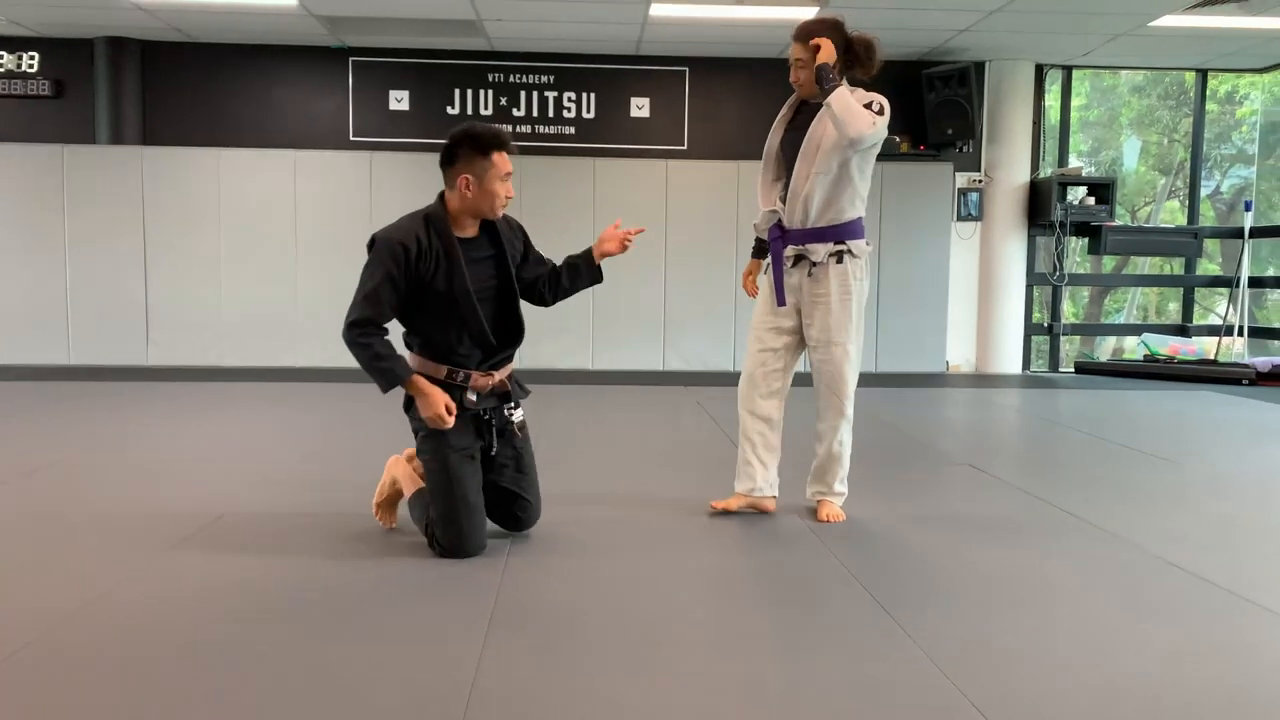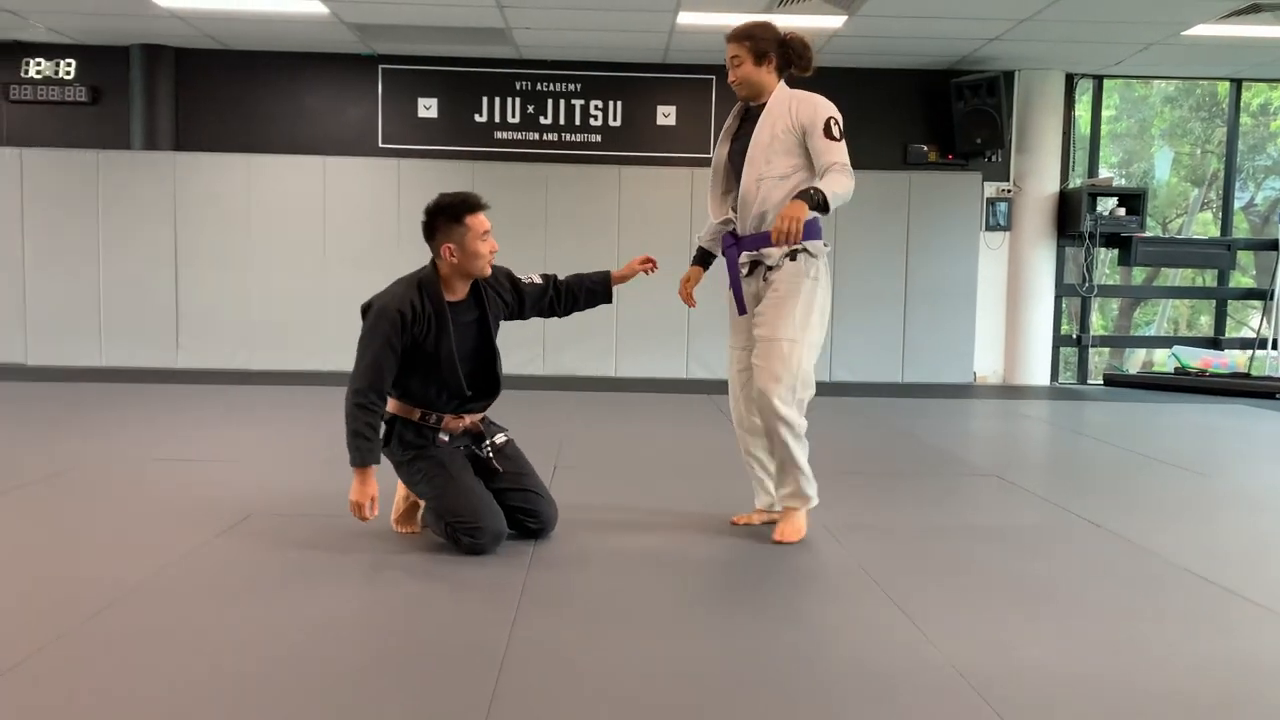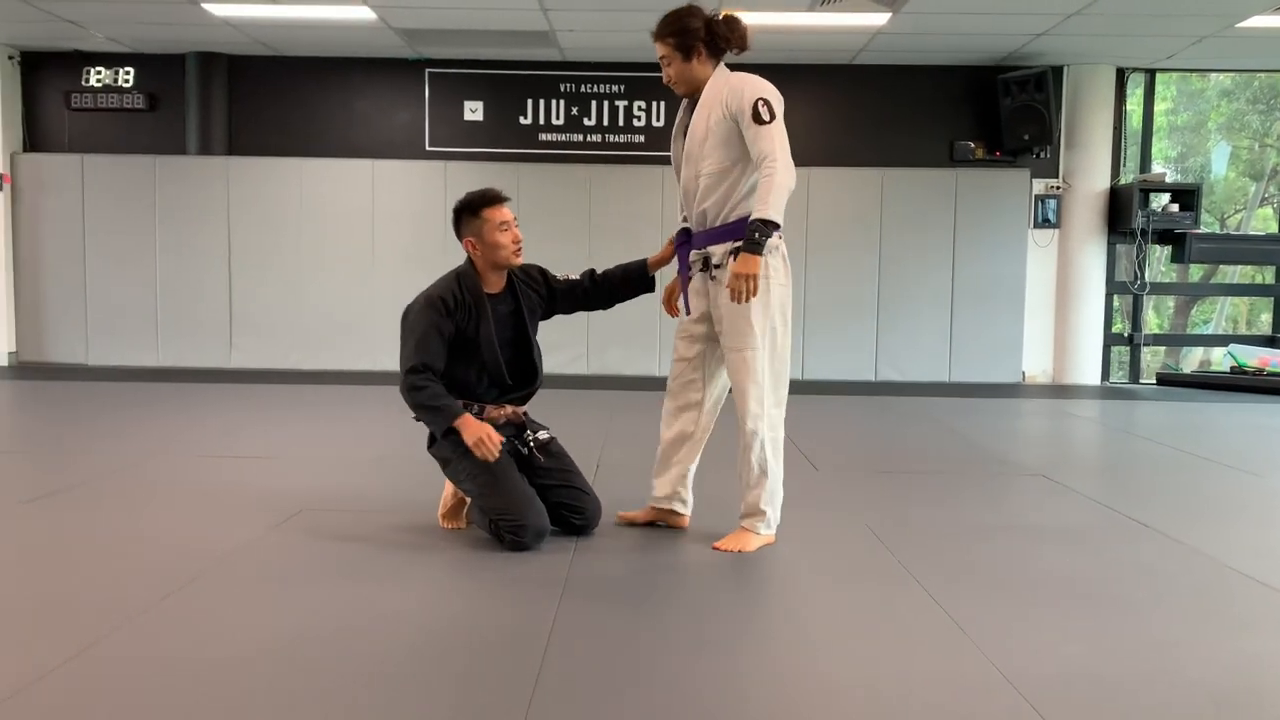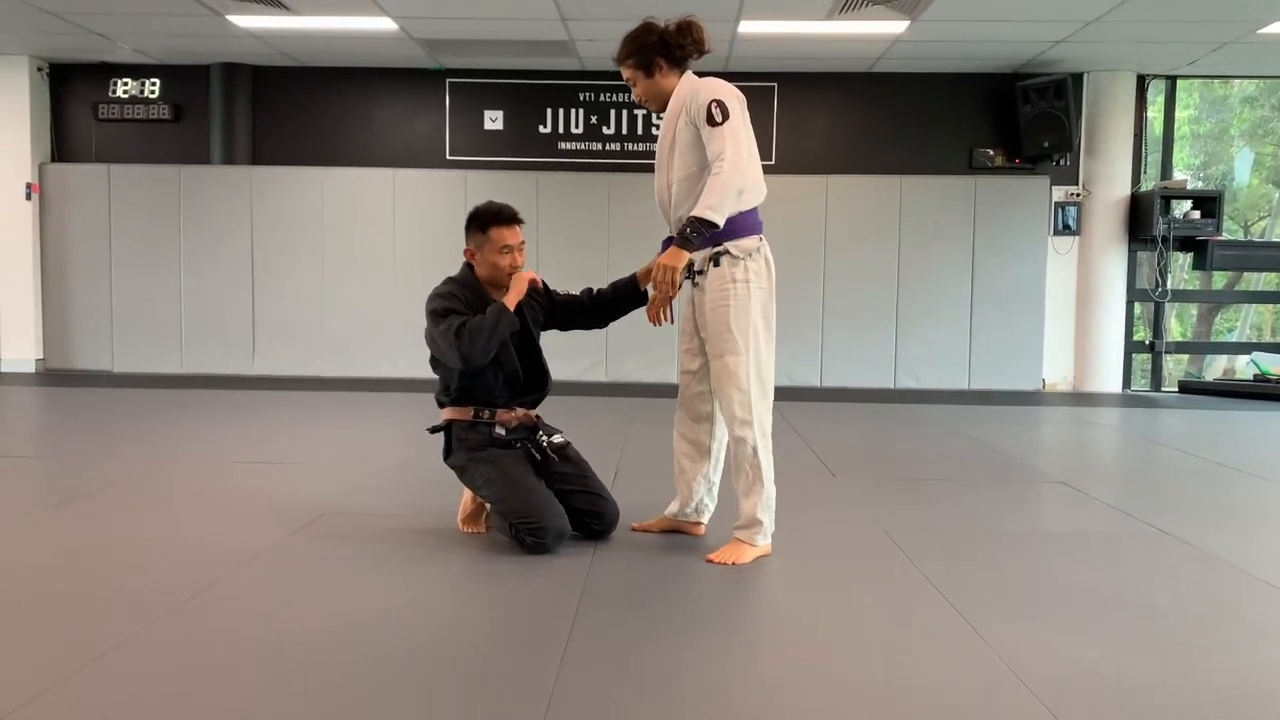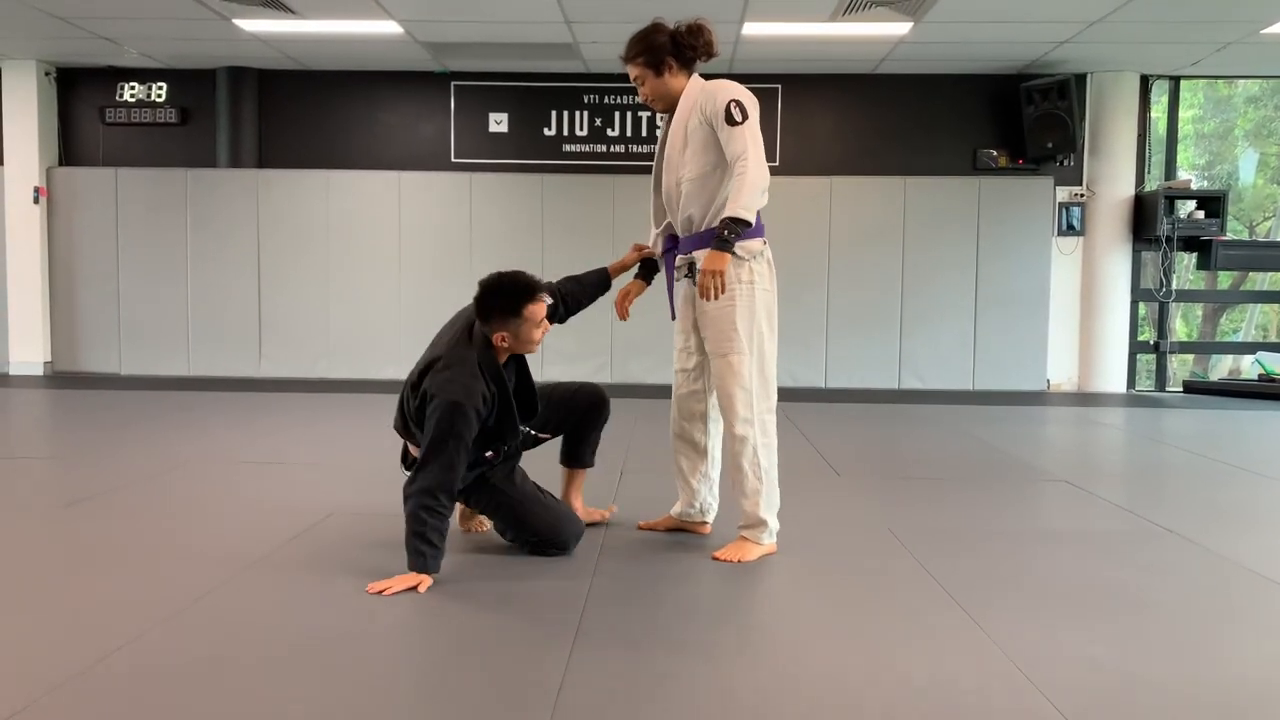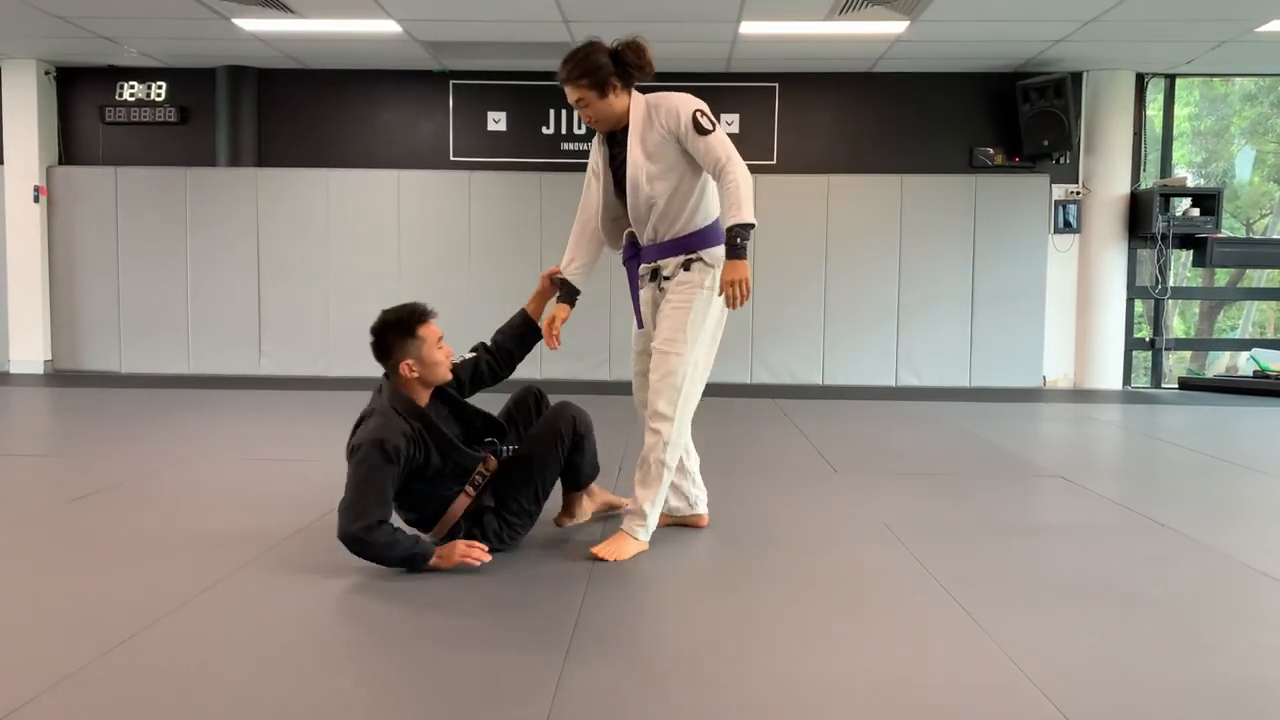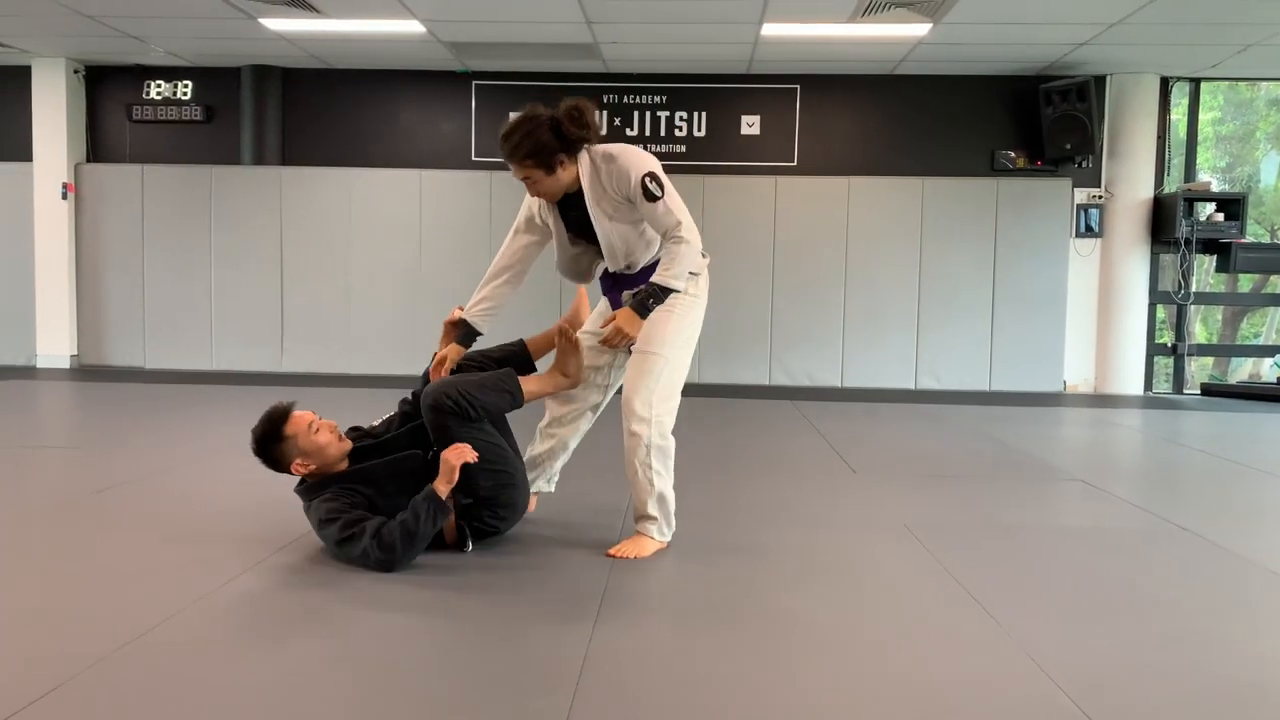
dt=0.7s
person 1, frame 1
left shoulder: (868, 106)
right shoulder: (794, 110)
left elbow: (858, 134)
left wrist: (827, 77)
right wrist: (758, 252)
left hip: (835, 258)
right hip: (787, 258)
left knee: (834, 380)
right knee: (761, 374)
left ankle: (829, 492)
right ankle: (757, 488)
person 1, frame 2
left shoulder: (810, 108)
right shoulder: (738, 121)
left elbow: (842, 179)
left wrist: (804, 200)
right wrist: (699, 262)
left hip: (794, 261)
right hip: (747, 264)
left knee: (777, 383)
right knee: (746, 390)
left ankle: (798, 496)
right ankle: (773, 500)
person 1, frame 3
left shoulder: (748, 92)
right shoulder: (694, 110)
left elbow: (778, 172)
left wrist: (754, 248)
right wrist: (681, 272)
left hip: (747, 259)
right hip: (706, 262)
left knee: (755, 392)
right knee: (687, 387)
left ankle: (760, 520)
right ankle: (670, 501)
person 1, frame 4
left shoulder: (710, 95)
right shoulder: (679, 114)
left elbow: (732, 173)
left wrist: (681, 243)
right wrist: (669, 278)
left hip: (734, 260)
right hip: (704, 265)
left knee: (740, 398)
right knee: (695, 396)
left ankle: (756, 531)
right ankle: (690, 509)
person 1, frame 5
left shoulder: (722, 96)
right shoulder: (676, 122)
left elbow: (751, 170)
left wrist: (723, 245)
right wrist: (644, 272)
left hip: (734, 264)
right hip: (691, 267)
left knee: (741, 398)
right knee: (689, 396)
left ankle: (761, 529)
right ankle: (695, 508)
person 1, frame 6
left shoulder: (676, 110)
right shoulder: (603, 146)
left elbow: (733, 174)
right elbow: (589, 225)
left wrist: (737, 251)
right wrist: (564, 297)
left hip: (696, 266)
right hip: (652, 272)
left knee: (666, 399)
right knee: (652, 396)
left ankle: (638, 525)
right ankle: (688, 503)
person 1, frame 7
left shoulder: (626, 165)
right shoulder: (542, 204)
left elbow: (685, 238)
right elbow: (505, 270)
left wrist: (640, 308)
right wrist: (460, 340)
left hip: (675, 281)
right hip: (623, 289)
left knee: (642, 402)
right knee: (575, 386)
left ankle: (655, 526)
right ankle: (527, 486)
person 2, frame 1
left shoulder: (506, 232)
right shoulder: (405, 243)
left elbow: (543, 286)
right elbow: (361, 329)
left wrist: (597, 254)
right wrist: (416, 389)
left hip: (500, 397)
right hip: (444, 401)
left knee: (521, 516)
right knee: (462, 543)
left ankle: (433, 473)
right ankle: (408, 481)
person 2, frame 2
left shoulder: (494, 285)
right shoulder: (397, 307)
left elbow: (554, 296)
right elbow: (365, 392)
left wrist: (620, 276)
right wrist: (363, 473)
left hip: (476, 430)
right hip: (420, 438)
left knee: (540, 519)
right knee: (483, 534)
left ankle: (446, 494)
right ankle: (423, 501)
person 2, frame 3
left shoulder: (529, 282)
right shoulder: (442, 300)
left elbow: (593, 290)
right elbow: (416, 380)
left wrist: (659, 261)
right wrist: (464, 422)
left hip: (517, 425)
right hip: (466, 432)
left knee: (584, 516)
right knee: (527, 530)
left ankle: (493, 490)
right ankle: (468, 496)
person 2, frame 4
left shoulder: (529, 292)
right shoulder: (447, 299)
left elbow: (592, 309)
right elbow: (467, 351)
left wrist: (649, 273)
right wrist: (510, 301)
left hip: (530, 431)
right hip: (479, 439)
left knee: (602, 520)
right knee: (547, 532)
left ankle: (505, 493)
right ankle: (486, 501)
person 2, frame 5
left shoulder: (489, 320)
right shoulder: (460, 392)
left elbow: (560, 296)
right elbow: (431, 485)
left wrist: (620, 267)
right wrist: (421, 567)
left hip: (501, 425)
right hip: (465, 465)
left knee: (591, 401)
right knee: (560, 536)
left ankle: (570, 501)
person 2, frame 6
left shoulder: (433, 382)
right shoulder: (385, 440)
left elbow: (496, 359)
right elbow: (358, 531)
left wrist: (541, 299)
right wrist: (435, 554)
left hip: (487, 481)
right hip: (483, 524)
left knee: (531, 398)
right knee: (568, 418)
left ankle: (583, 493)
right ankle: (577, 505)
person 2, frame 7
left shoulder: (355, 447)
right shoulder: (330, 509)
left elbow: (413, 412)
right elbow: (388, 552)
left wrist: (449, 344)
right wrist: (442, 487)
right hip: (491, 506)
left knee: (467, 372)
right knee: (443, 399)
left ankle: (560, 334)
right ankle: (559, 376)
